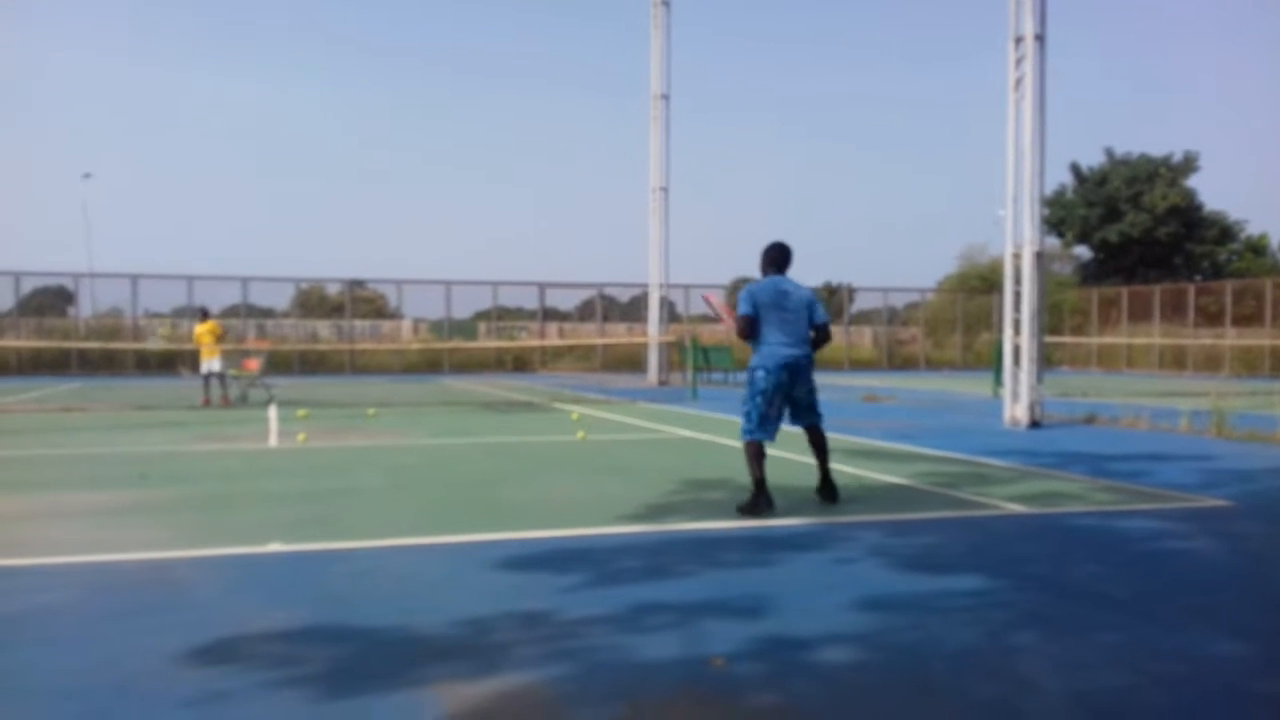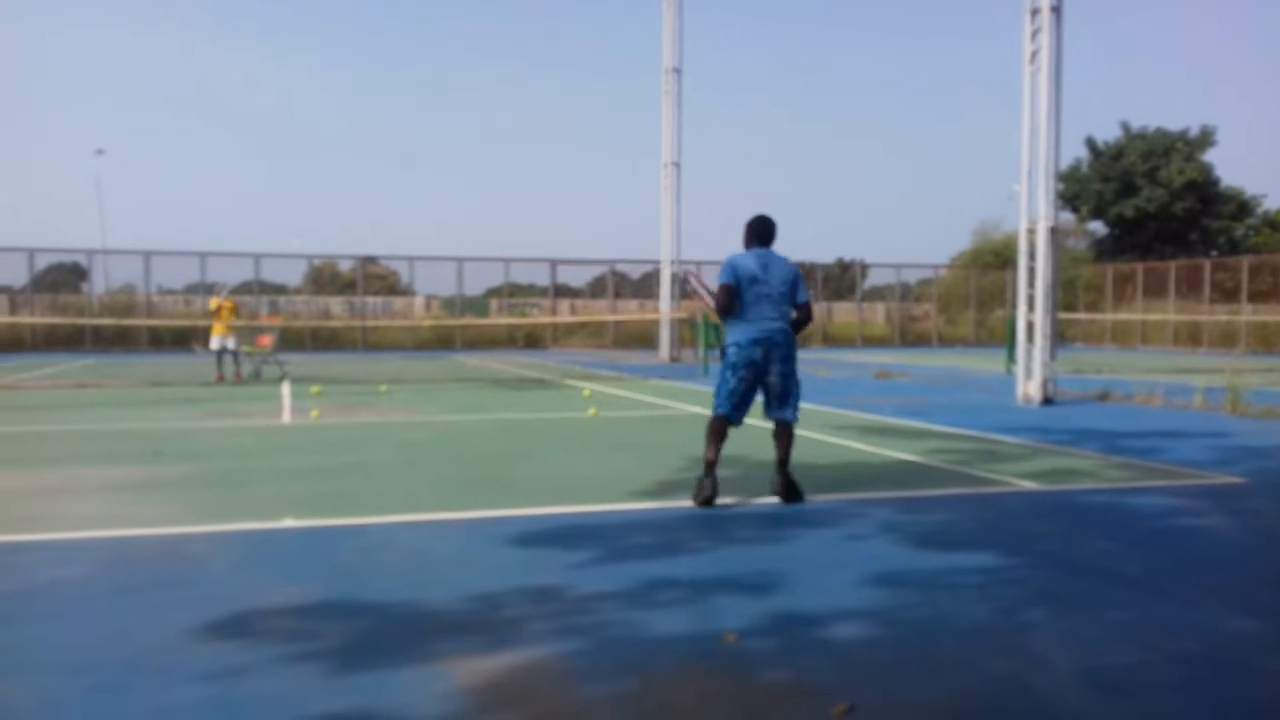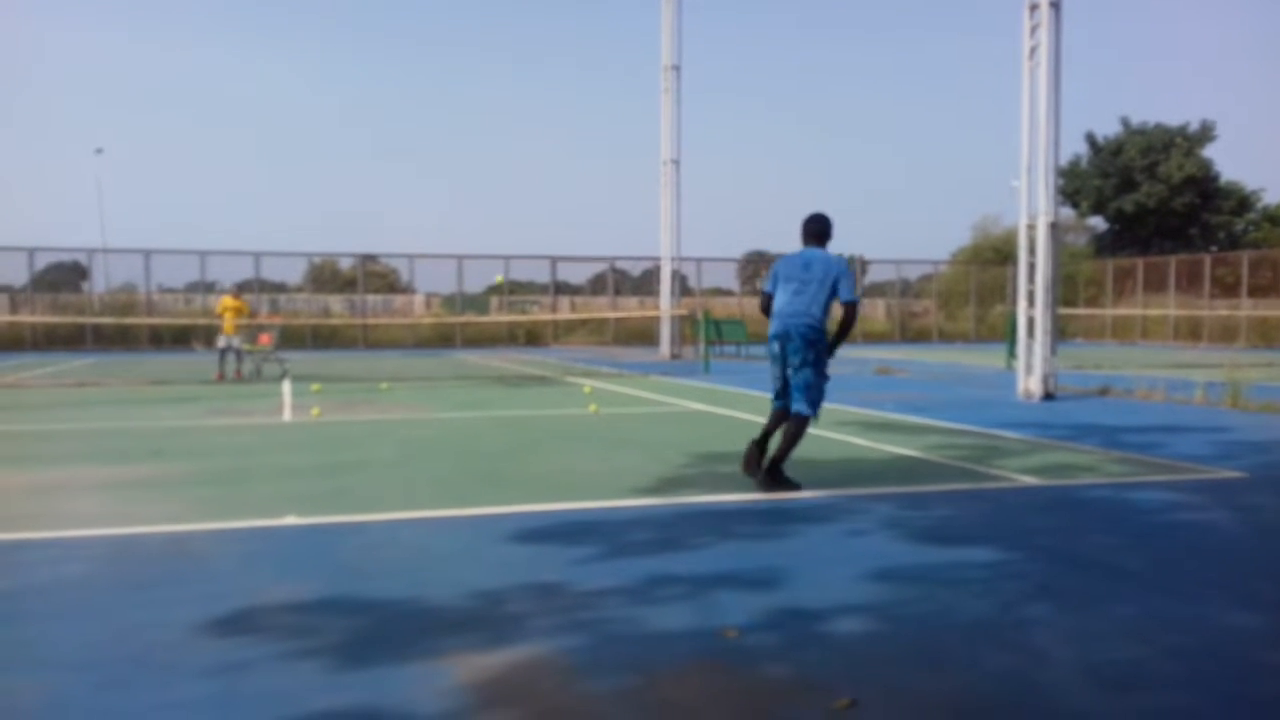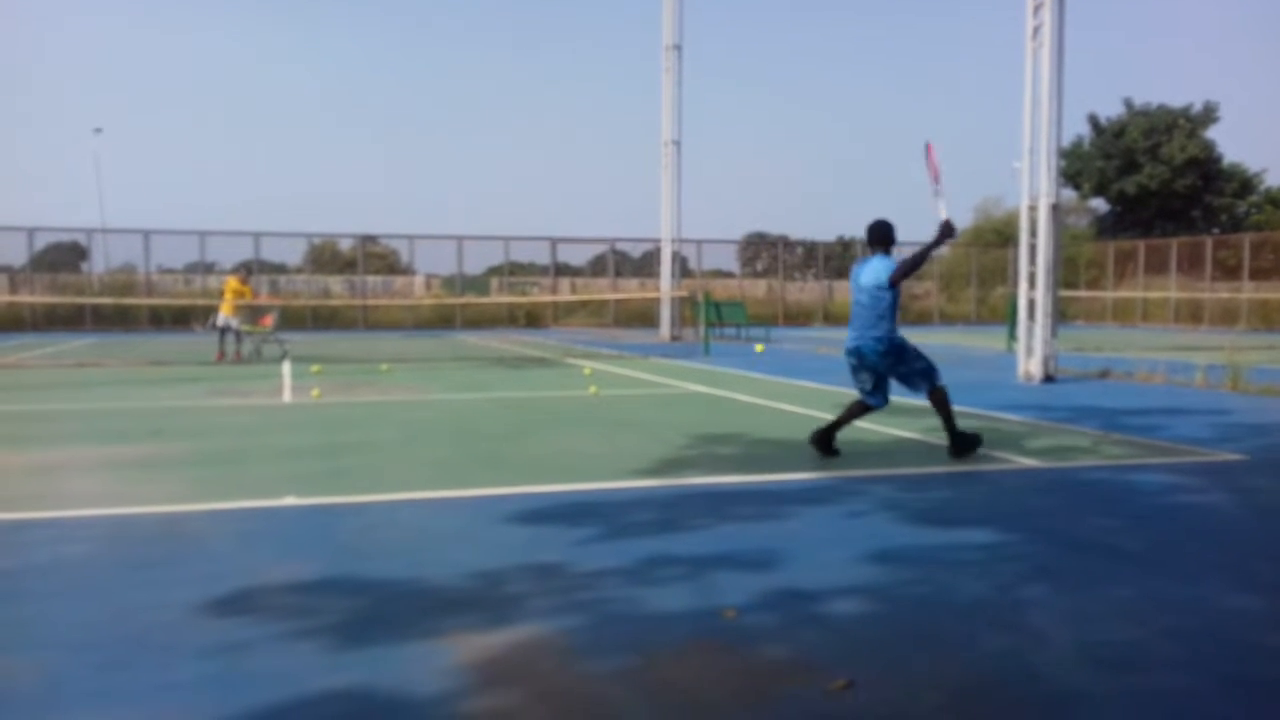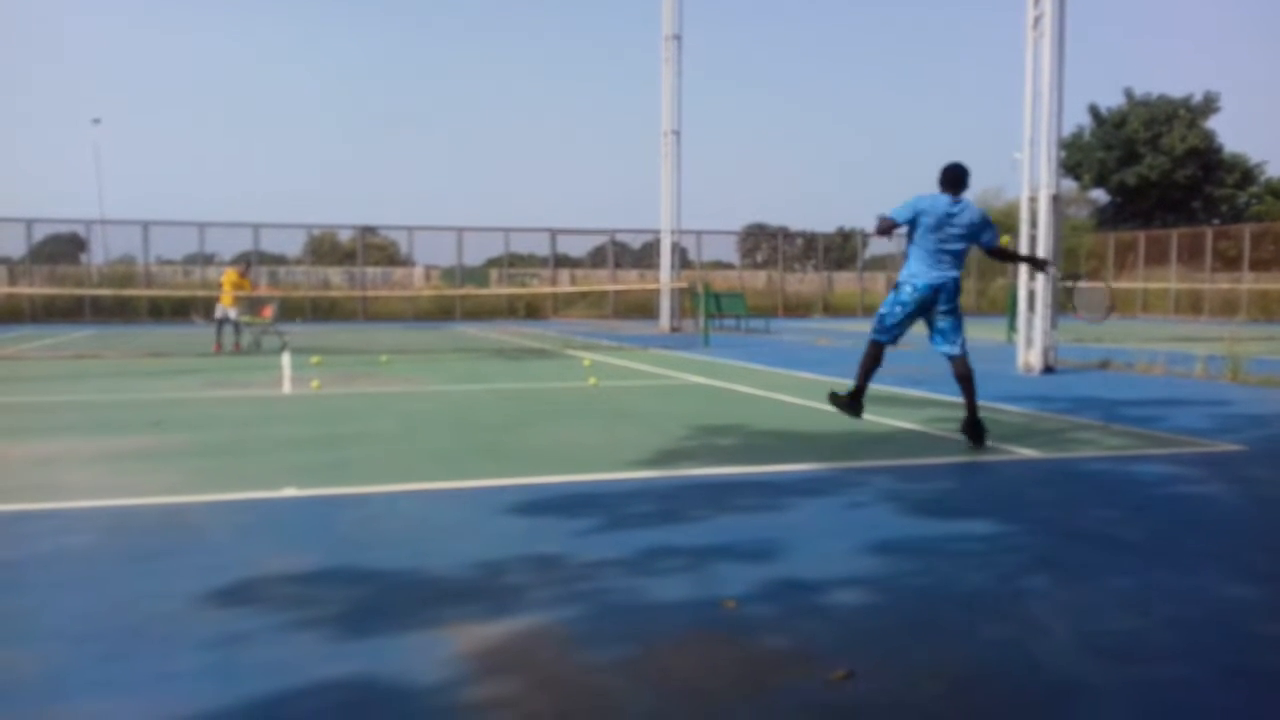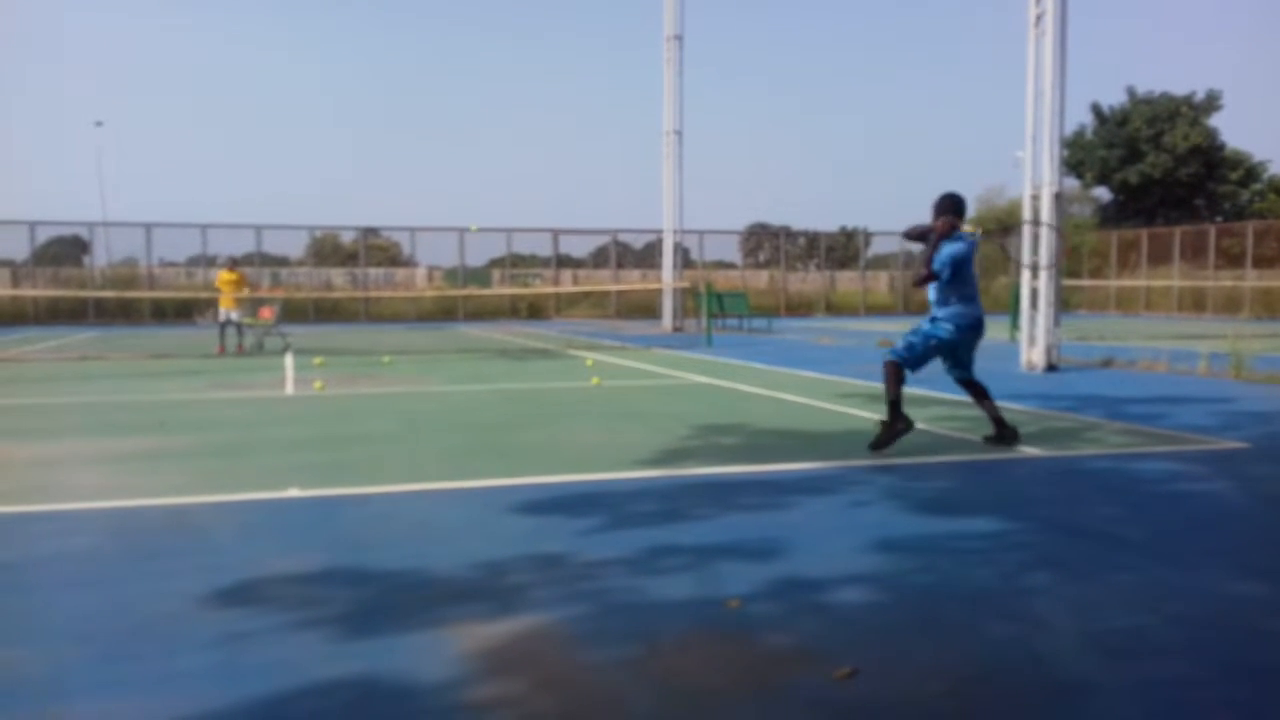
dt=0.4s
person 1, frame 1
left shoulder: (752, 291)
right shoulder: (806, 294)
left elbow: (743, 331)
right elbow: (824, 335)
left wrist: (745, 333)
left hip: (766, 367)
right hip: (799, 365)
left knee: (754, 435)
right knee: (812, 424)
left ankle: (760, 493)
right ankle: (826, 482)
person 1, frame 2
left shoulder: (734, 263)
right shoulder: (790, 269)
left elbow: (724, 303)
right elbow: (805, 315)
left wrist: (726, 317)
left hip: (742, 345)
right hip: (779, 345)
left knee: (722, 414)
right knee: (783, 417)
left ankle: (709, 475)
right ankle: (783, 473)
person 1, frame 3
left shoulder: (783, 263)
right shoulder: (839, 266)
left elbow: (764, 305)
right elbow: (850, 313)
right wrist: (833, 345)
left hip: (778, 335)
right hip: (808, 338)
left knee: (786, 402)
right knee: (803, 409)
left ankle: (760, 443)
right ankle: (773, 469)
person 1, frame 4
left shoulder: (858, 268)
right shoulder: (886, 265)
right elbow: (898, 274)
left wrist: (933, 245)
right wrist: (936, 242)
left hip: (856, 348)
right hip: (882, 345)
left knee: (872, 399)
right knee: (931, 381)
left ankle: (827, 432)
right ankle: (955, 437)
person 1, frame 5
left shoulder: (921, 203)
right shoulder: (975, 215)
left elbow: (883, 229)
right elbow: (996, 252)
left wrist: (882, 222)
right wrist: (1030, 260)
left hip: (911, 285)
right hip: (941, 289)
left knee: (878, 339)
right knee: (956, 354)
left ankle: (855, 396)
right ankle: (972, 419)
person 1, frame 6
left shoulder: (958, 248)
right shoulder: (949, 238)
left elbow: (920, 279)
right elbow: (913, 233)
left wrist: (935, 242)
right wrist: (935, 231)
left hip: (951, 321)
right hip: (968, 321)
left knee: (894, 361)
right knee: (964, 378)
left ankle: (895, 419)
right ankle: (1003, 428)
